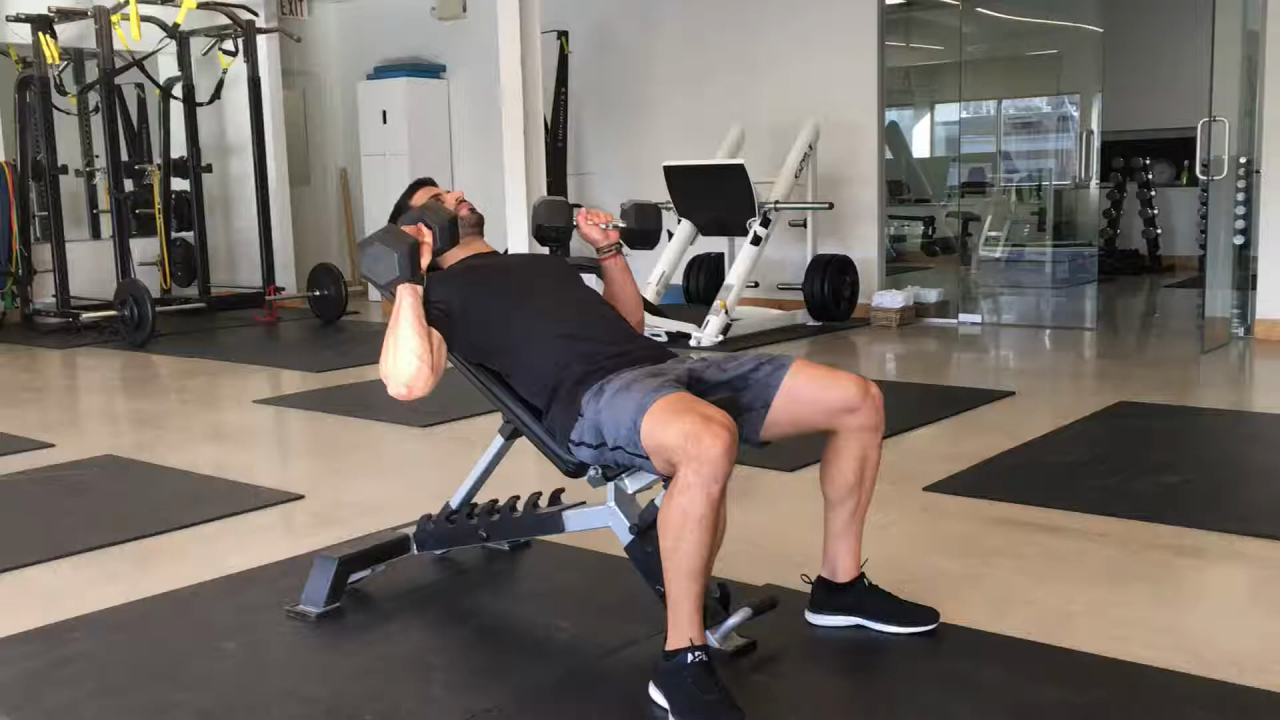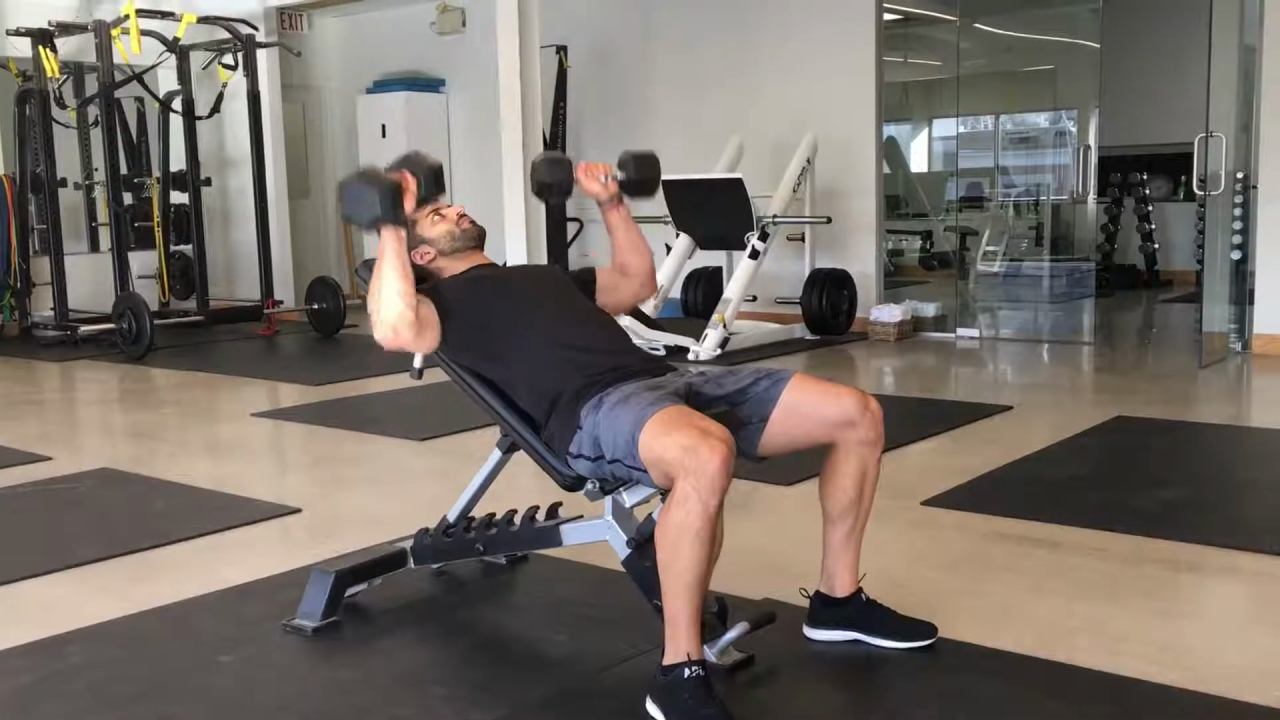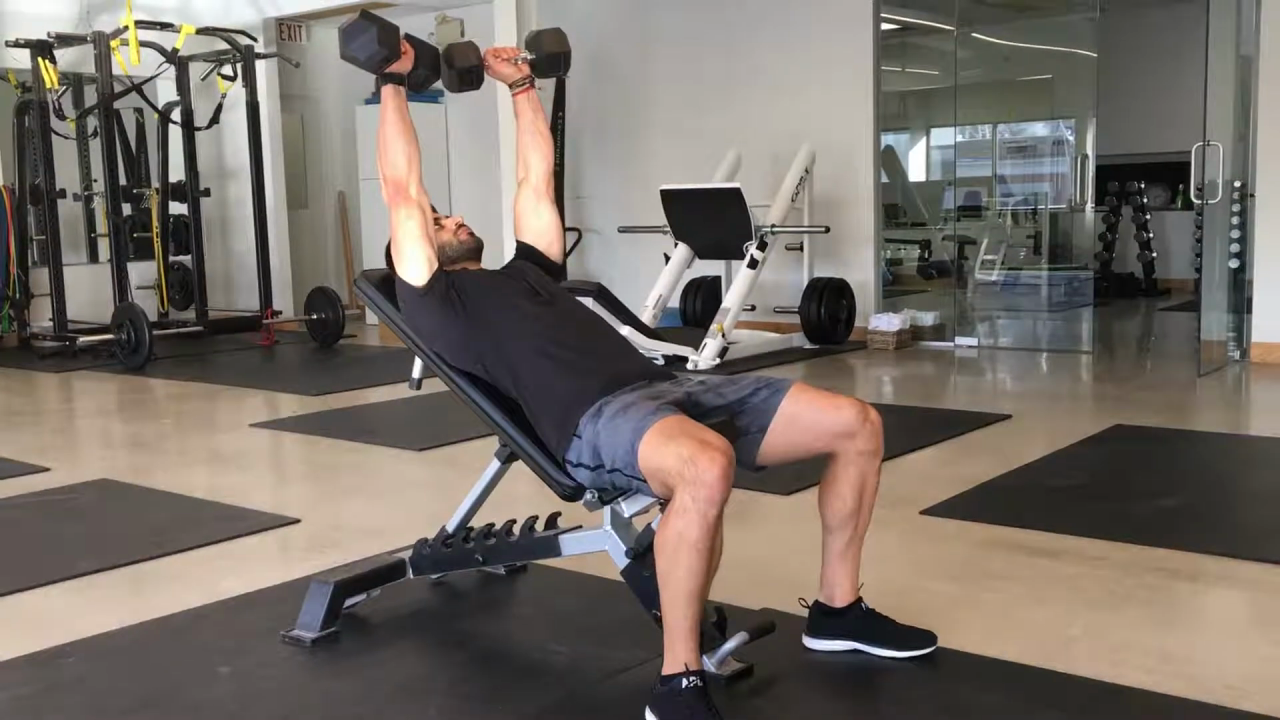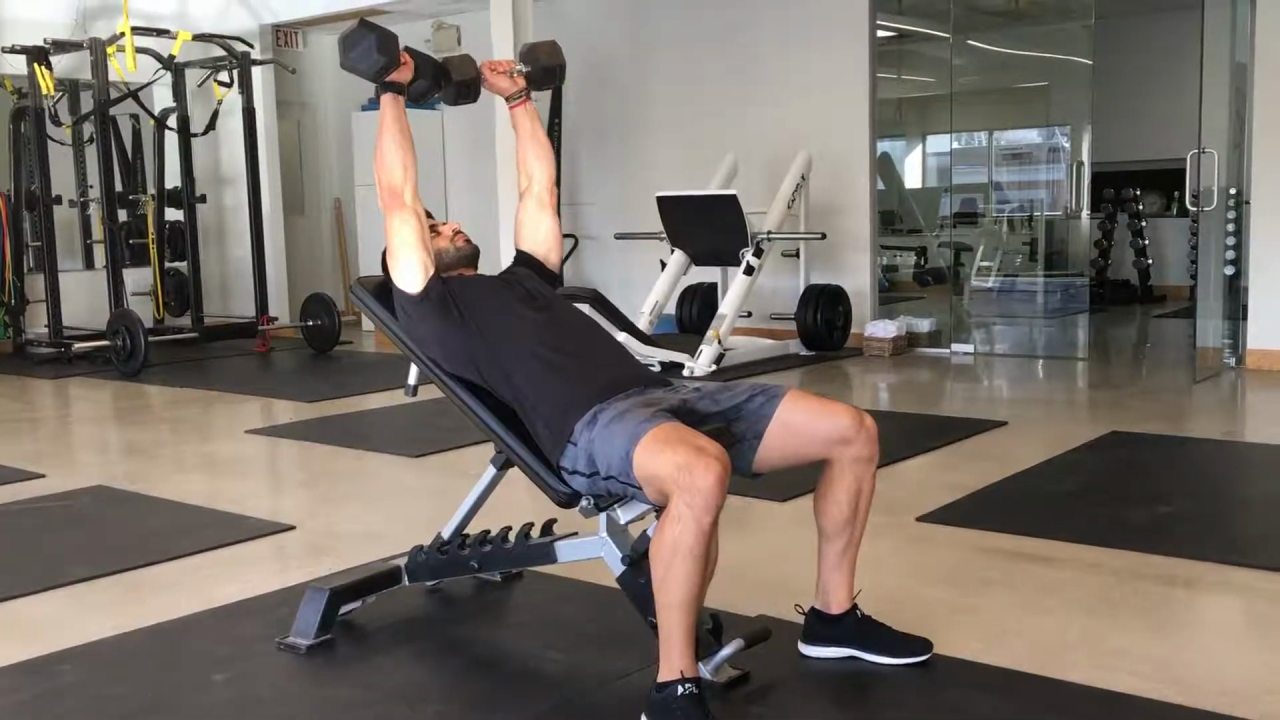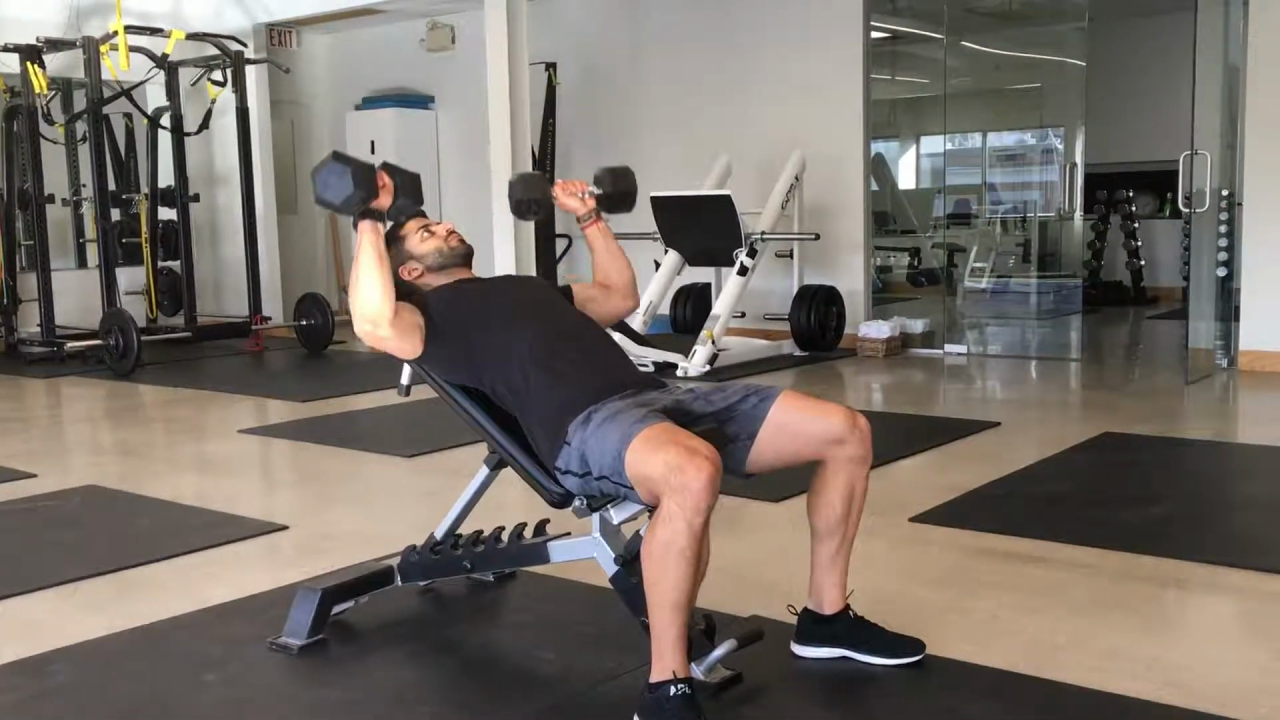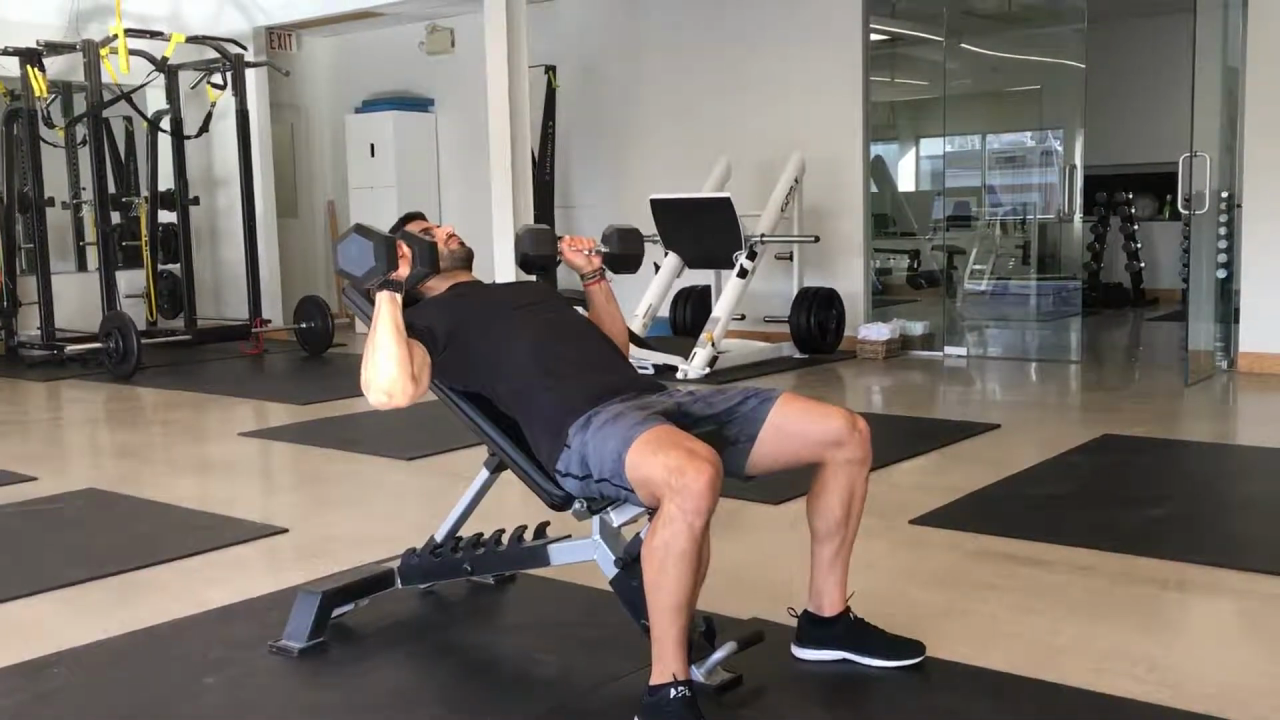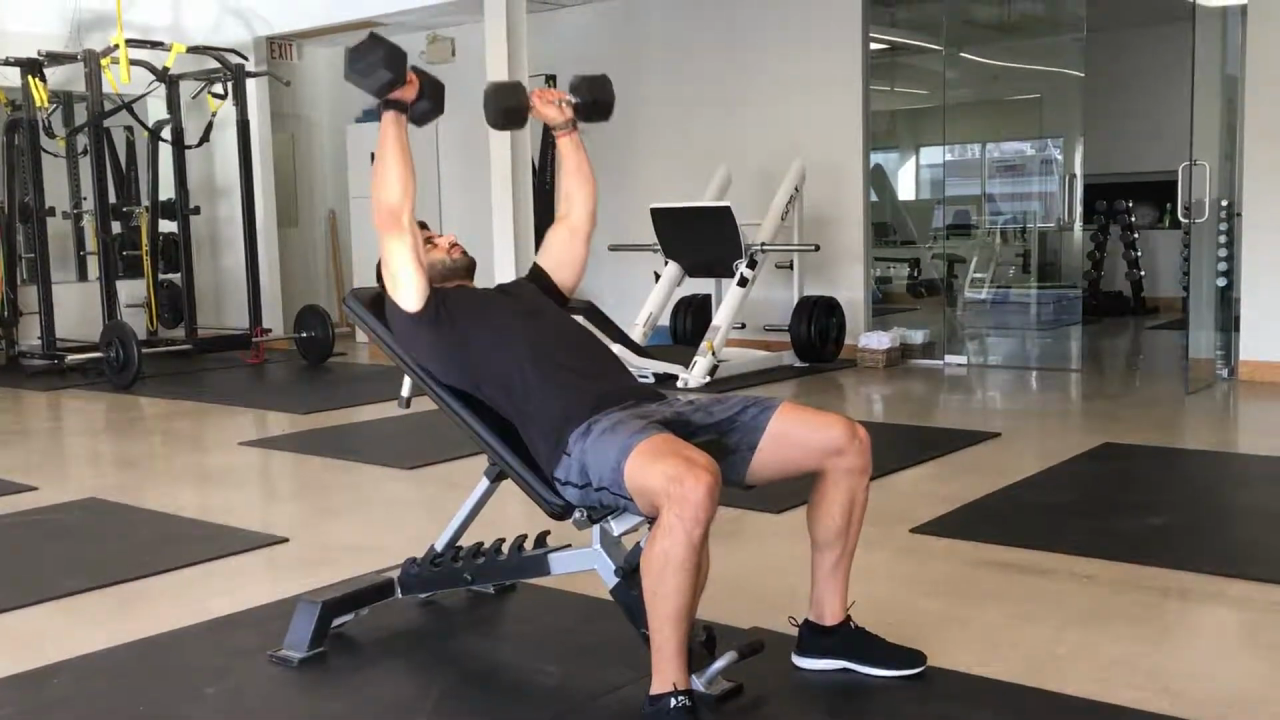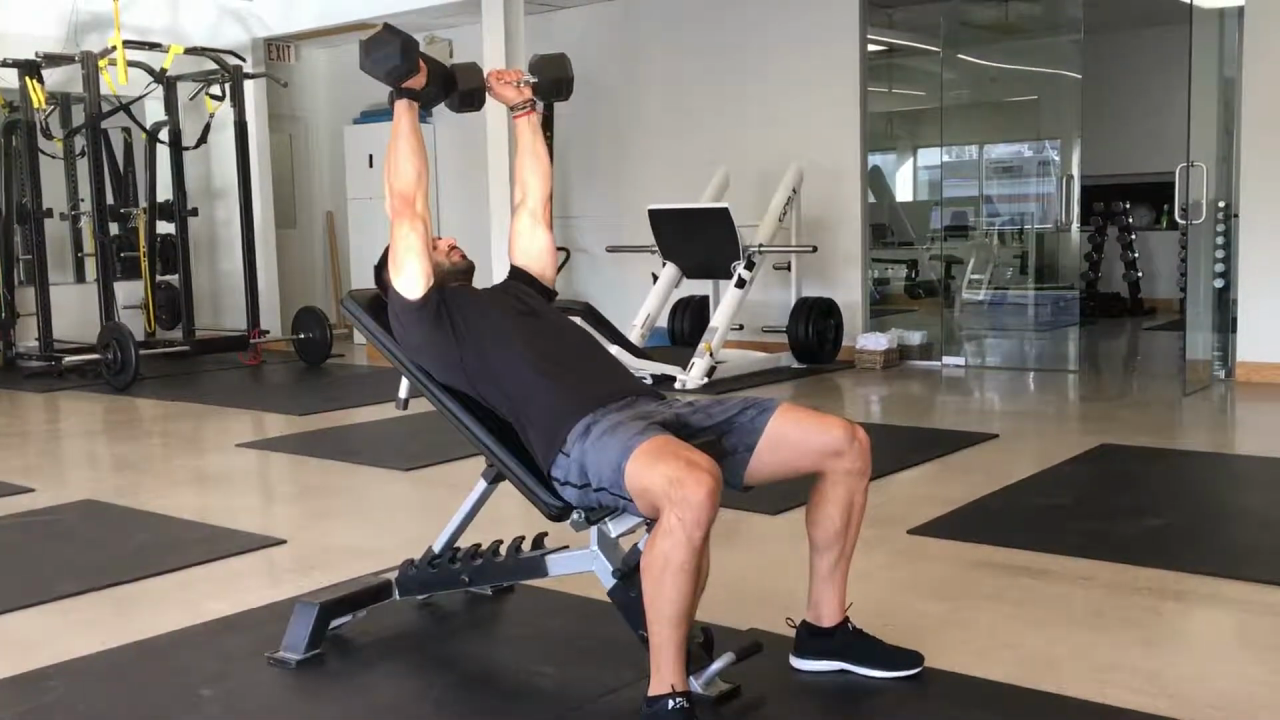
dt=0.7s
person 1, frame 1
left shoulder: (537, 258)
right shoulder: (443, 290)
right elbow: (406, 383)
left wrist: (608, 249)
right wrist: (409, 280)
left hip: (665, 364)
right hip: (594, 394)
left knee: (858, 400)
right knee: (709, 443)
left ankle: (840, 585)
right ankle: (682, 661)
person 1, frame 2
left shoulder: (538, 275)
right shoulder: (445, 298)
left elbow: (637, 284)
right elbow: (395, 332)
left wrist: (610, 205)
right wrist: (394, 223)
left hip: (664, 375)
right hip: (593, 409)
left knee: (858, 415)
right knee: (707, 456)
left ankle: (838, 600)
person 1, frame 3
left shoulder: (526, 270)
right shoulder: (435, 300)
left elbow: (537, 178)
right elbow: (401, 191)
left wrist: (521, 86)
right wrist: (394, 83)
left hip: (662, 386)
right hip: (593, 419)
left knee: (856, 424)
right knee: (706, 468)
left ankle: (837, 609)
person 1, frame 4
left shoulder: (521, 279)
right shoulder: (434, 306)
left elbow: (539, 188)
right elbow: (397, 200)
left wrist: (518, 98)
right wrist: (392, 93)
left hip: (658, 393)
right hip: (589, 427)
left knee: (852, 431)
right knee: (702, 475)
left ankle: (834, 616)
person 1, frame 5
left shoulder: (524, 284)
right shoulder: (431, 311)
left elbow: (621, 296)
right elbow: (376, 327)
left wrist: (588, 219)
right wrist: (371, 221)
left hip: (654, 393)
right hip: (584, 425)
left knee: (846, 431)
right knee: (693, 475)
left ankle: (826, 618)
person 1, frame 6
left shoulder: (526, 288)
right shoulder: (430, 318)
right elbow: (388, 392)
left wrist: (593, 277)
right wrist: (390, 288)
left hip: (653, 396)
right hip: (585, 426)
left knee: (845, 434)
right knee: (693, 478)
left ankle: (826, 619)
person 1, frame 7
left shoulder: (522, 293)
right shoulder: (429, 320)
left elbow: (577, 219)
right elbow: (390, 225)
left wrist: (564, 129)
right wrist: (394, 114)
left hip: (653, 407)
right hip: (583, 439)
left knee: (844, 443)
right knee: (692, 487)
left ankle: (827, 628)
person 1, frame 8
left shoulder: (517, 290)
right shoulder: (429, 319)
left elbow: (532, 203)
right elbow: (405, 212)
left wrist: (522, 111)
right wrist: (406, 102)
left hip: (651, 407)
right hip: (582, 438)
left knee: (844, 444)
right knee: (692, 489)
left ankle: (824, 628)
